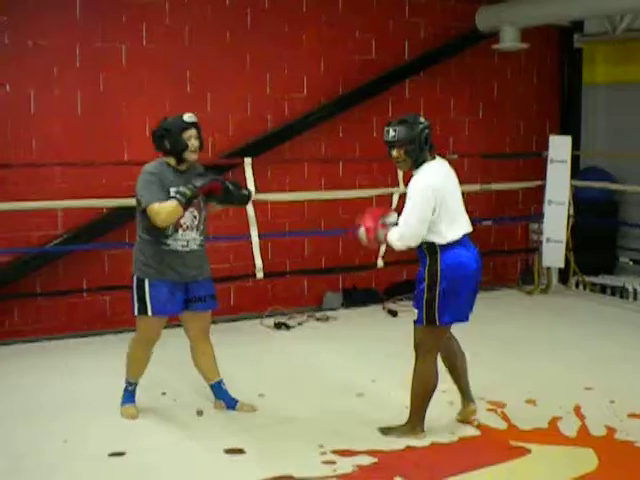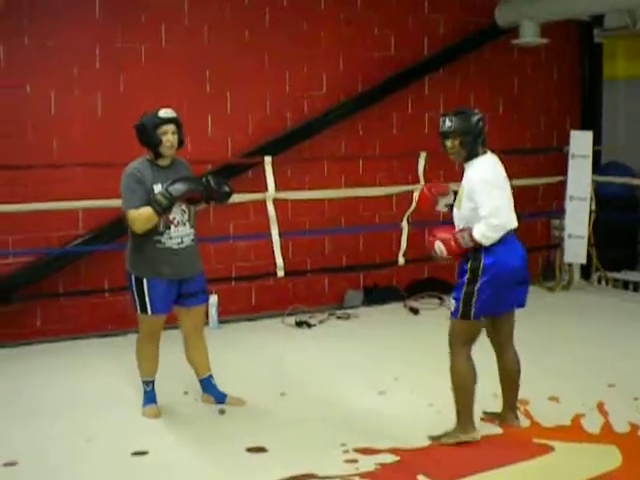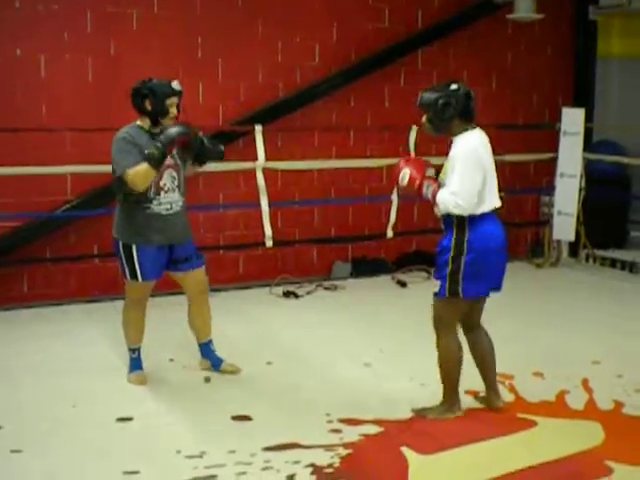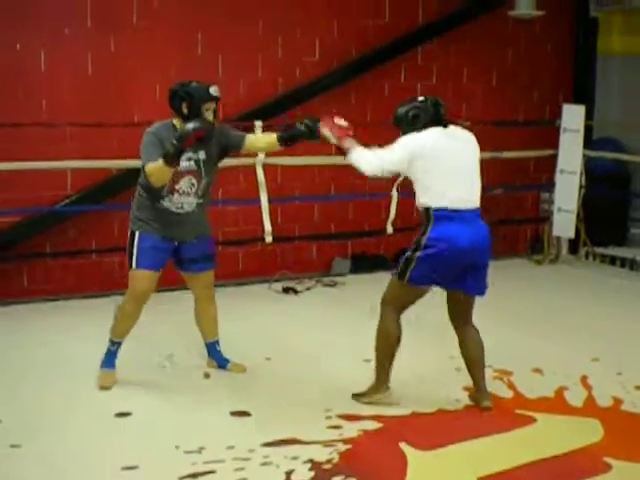
dt=0.7s
person 1, frame 1
left shoulder: (423, 182)
right shoulder: (442, 168)
left elbow: (409, 236)
left wrist: (377, 231)
right wrist: (393, 219)
left hip: (444, 264)
right hip: (465, 256)
left knee: (425, 350)
right knee: (441, 333)
left ankle: (415, 425)
right ankle: (467, 400)
person 1, frame 2
left shoulder: (479, 173)
right shoulder: (487, 163)
left elbow: (496, 223)
left wrist: (458, 240)
right wrist: (450, 201)
left hip: (488, 262)
right hip: (509, 255)
left knee: (459, 345)
right knee: (503, 341)
left ankle: (465, 426)
right ankle: (510, 412)
person 1, frame 3
left shoulder: (467, 147)
right shoulder: (473, 139)
left elbow: (460, 202)
left wrist: (424, 186)
right wrist: (432, 177)
left hip: (468, 238)
right hip: (486, 233)
left knee: (444, 325)
right knee: (470, 322)
left ankle: (450, 404)
right ankle: (492, 394)
person 1, frame 4
left shoulder: (417, 143)
right shoulder: (467, 138)
left elbow: (374, 164)
left wrist: (344, 139)
left hip: (441, 235)
right hip: (477, 231)
left knee: (390, 306)
right knee: (462, 319)
left ankle: (380, 386)
right ankle: (482, 393)
person 2, frame 1
left shoulder: (198, 171)
right shoulder: (153, 173)
left elbow: (211, 204)
right elbow: (160, 216)
left wrist: (231, 194)
right wrist: (193, 189)
left hip: (195, 271)
right hip: (156, 271)
left knee: (200, 335)
right knee: (147, 336)
left ankle: (221, 395)
right ankle: (129, 392)
person 2, frame 2
left shoulder: (183, 167)
right shoulder: (136, 173)
right elbow: (137, 222)
left wrist: (208, 195)
right wrist: (168, 196)
left hip: (189, 266)
right hip: (151, 270)
left knee: (194, 329)
right knee: (150, 332)
left ankle: (210, 390)
right ankle: (148, 394)
person 2, frame 3
left shoulder: (172, 133)
right shoulder: (127, 138)
left elbow: (183, 171)
right elbow: (137, 181)
left wrist: (201, 155)
right wrist: (161, 148)
left hip: (177, 232)
right hip: (140, 235)
left knee: (199, 288)
right knee: (137, 298)
left ankle: (208, 355)
right ankle: (135, 361)
person 2, frame 4
left shoulder: (216, 134)
right shoulder: (156, 135)
left elbow: (259, 142)
right elbow: (156, 177)
left wrist: (291, 134)
right wrist: (178, 146)
left hip: (193, 230)
right hip: (151, 227)
left knee: (205, 292)
right knee: (138, 293)
left ankle: (215, 355)
right ankle: (110, 357)
